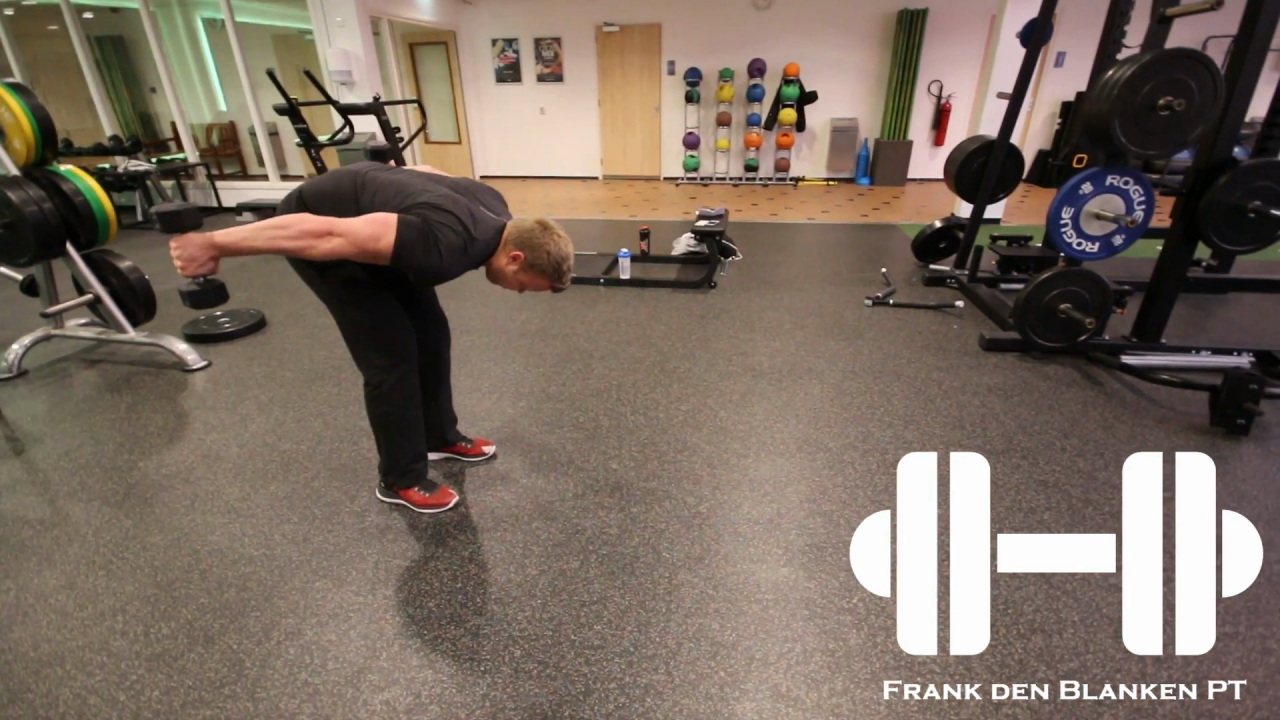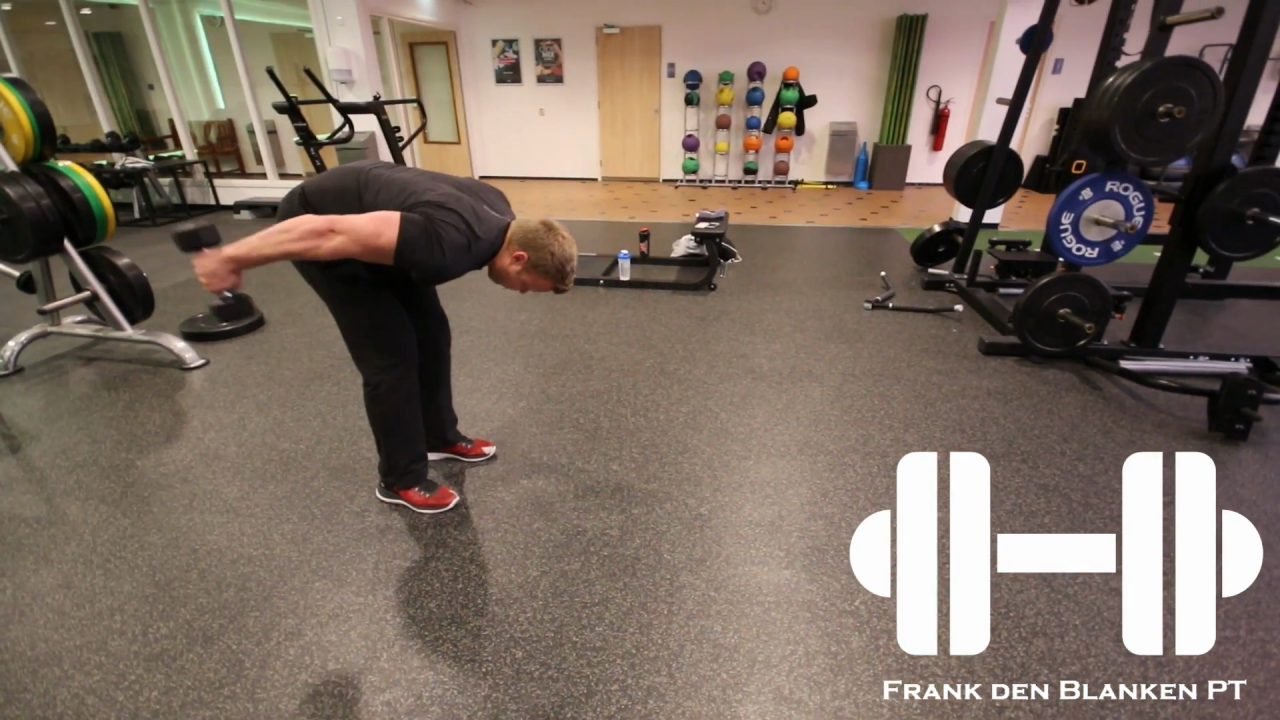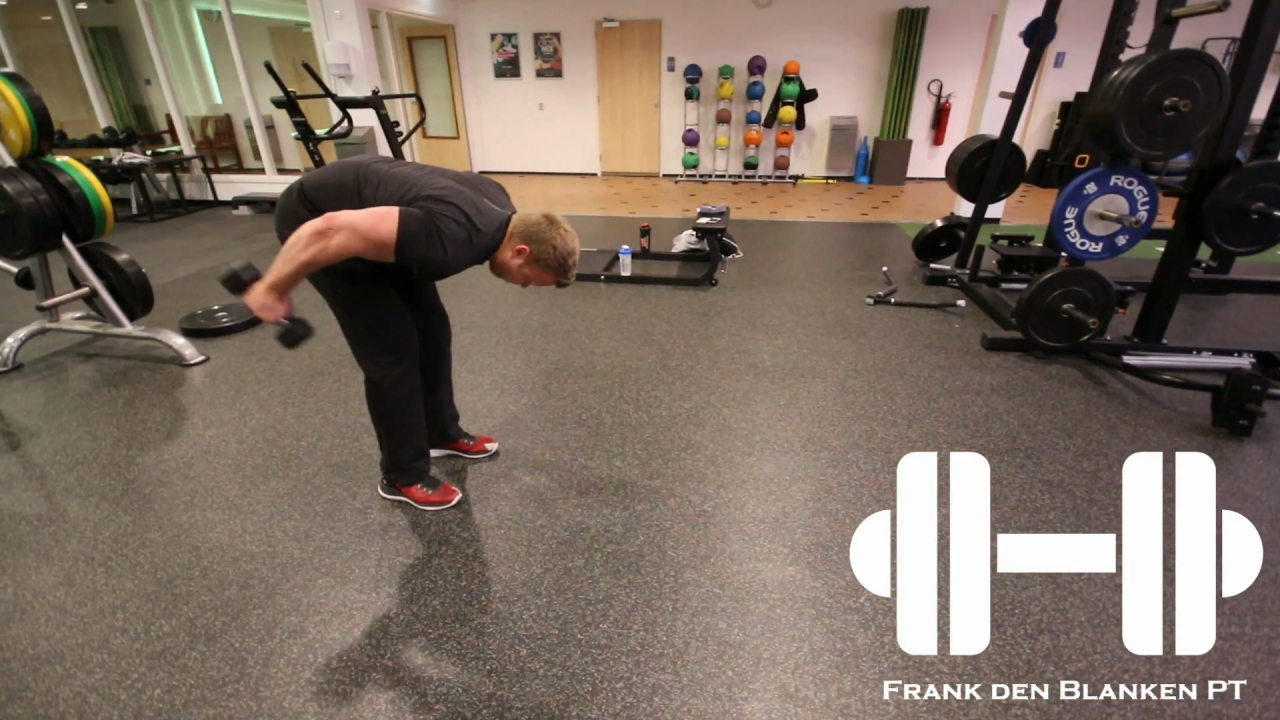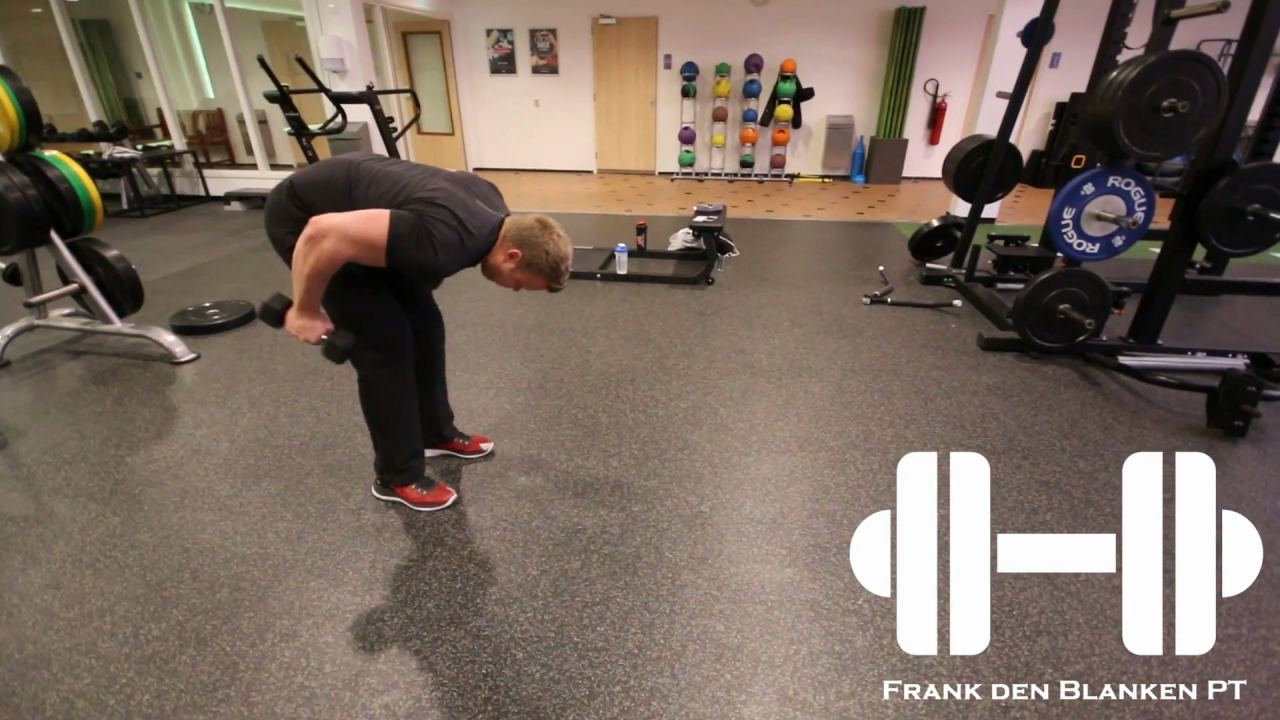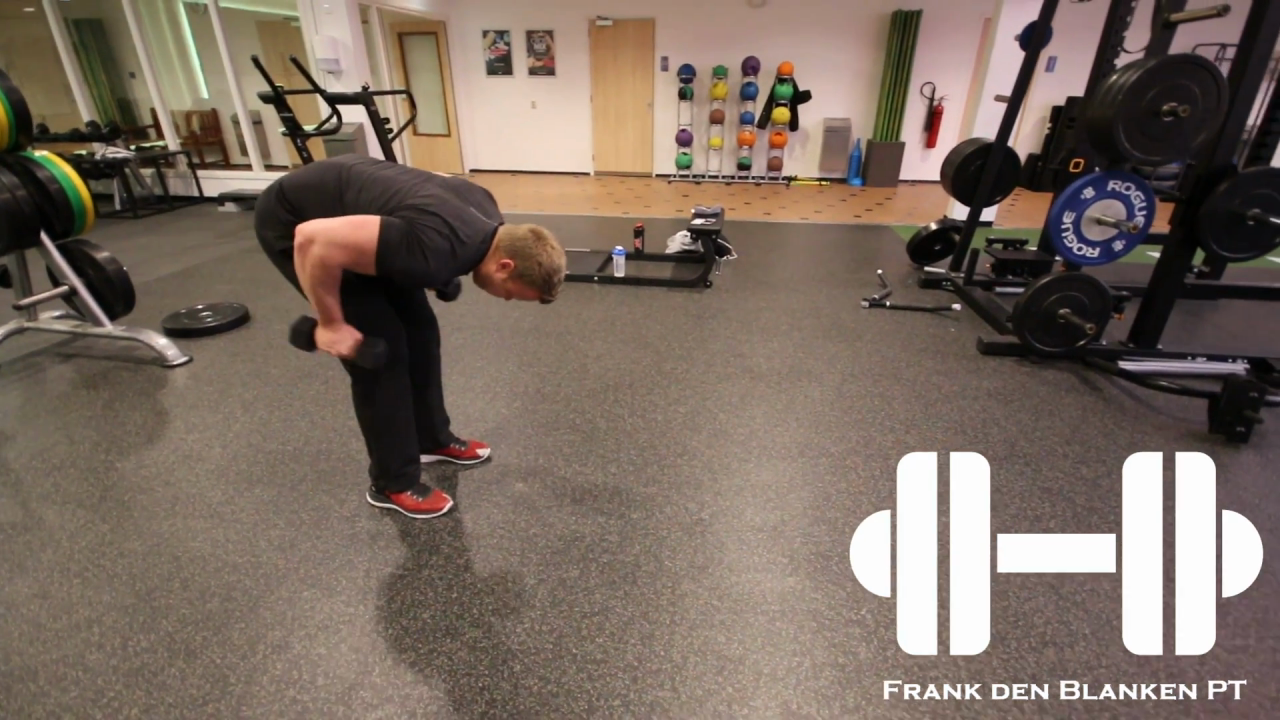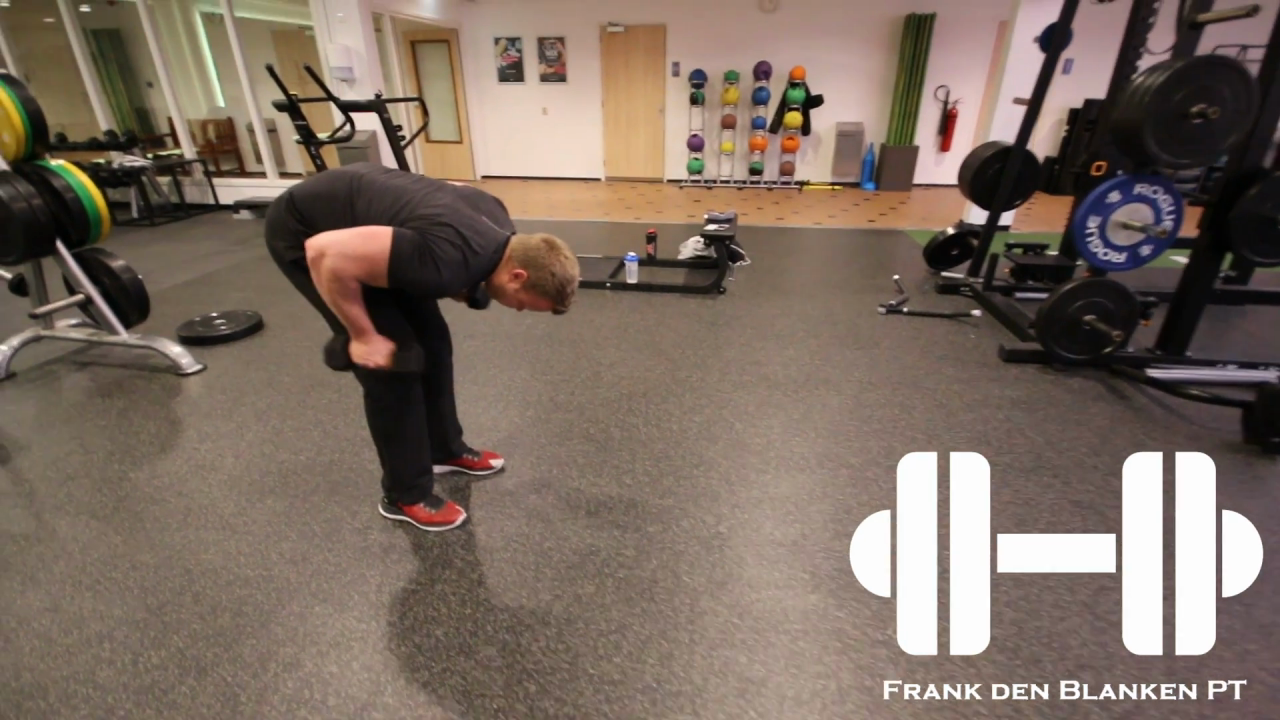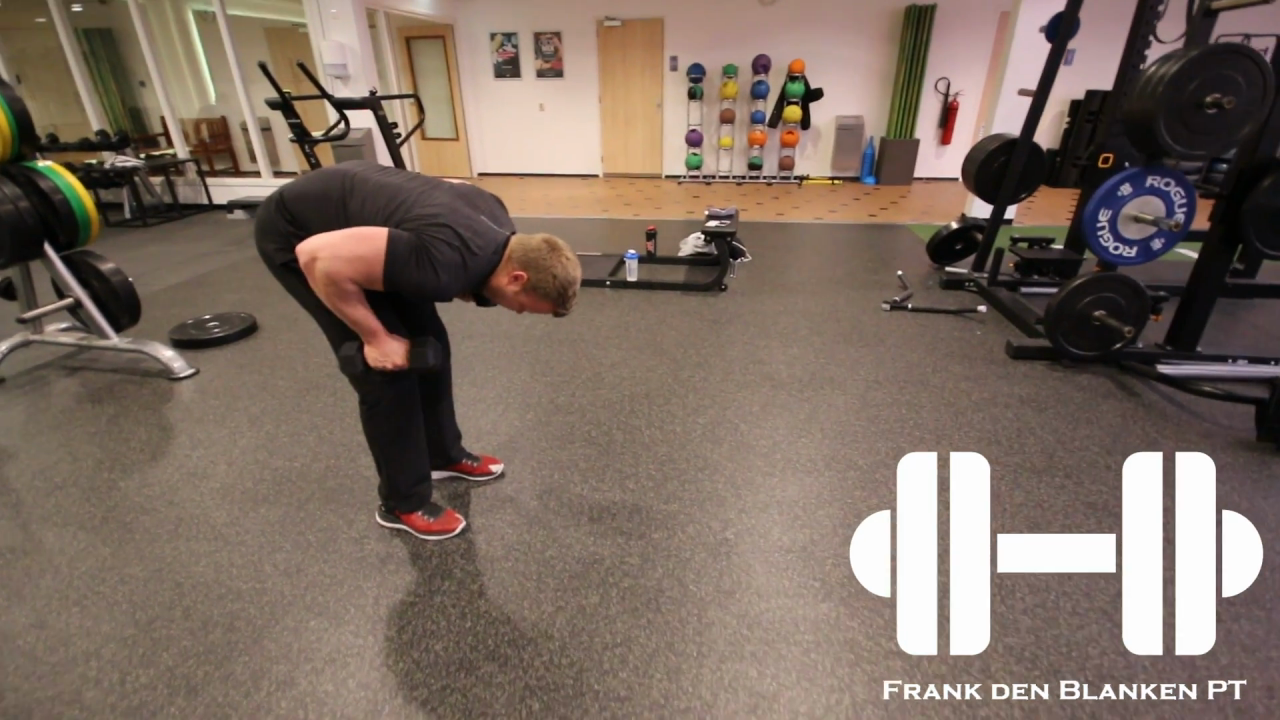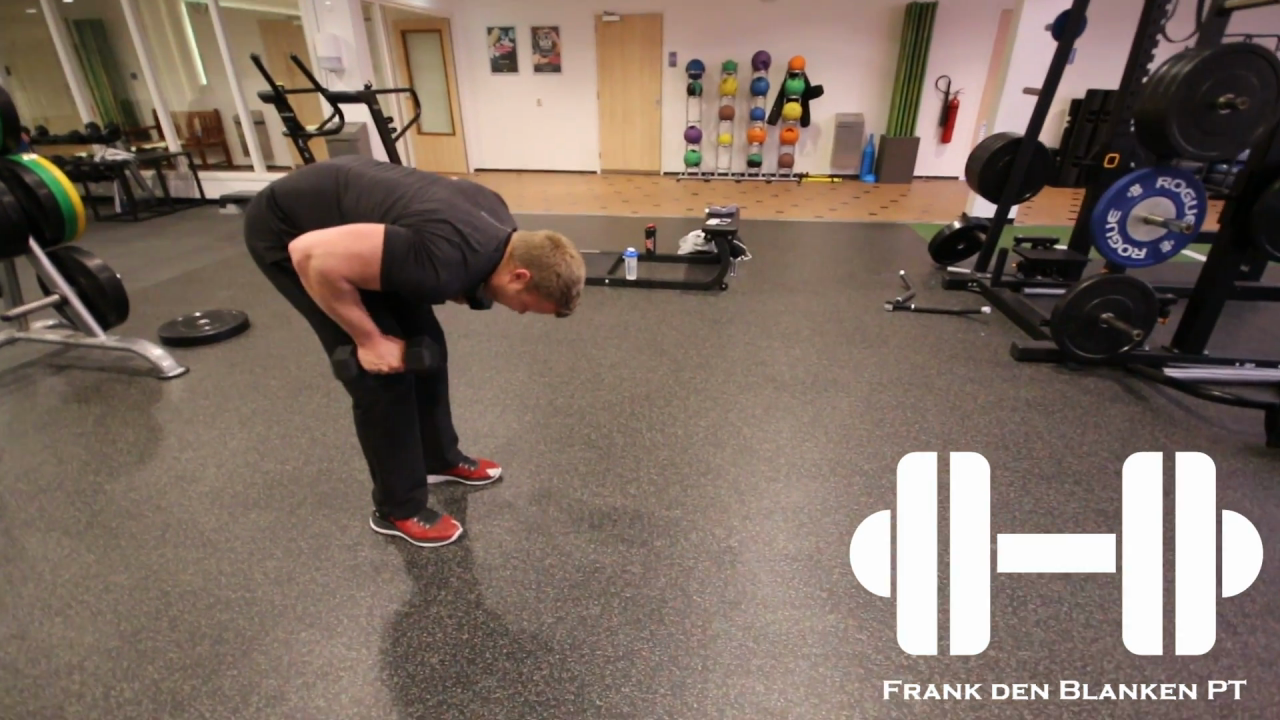
dt=0.2s
person 1, frame 1
left shoulder: (494, 212)
right shoulder: (445, 247)
left elbow: (433, 171)
right elbow: (324, 234)
left wrist: (391, 170)
right wrist: (213, 246)
left hip: (360, 204)
right hip: (315, 222)
left knee: (430, 332)
right knee: (392, 353)
left ankle: (439, 437)
right ankle: (401, 480)
person 1, frame 2
left shoulder: (499, 213)
right shoulder: (448, 247)
right elbow: (328, 232)
right wrist: (230, 261)
left hip: (359, 205)
right hip: (322, 219)
left knee: (430, 333)
right knee: (392, 352)
left ankle: (440, 437)
right ankle: (401, 480)
person 1, frame 3
left shoulder: (499, 208)
right shoulder: (450, 243)
right elbow: (333, 230)
right wrist: (273, 291)
left hip: (363, 206)
right hip: (311, 215)
left knee: (430, 329)
right knee: (392, 348)
left ankle: (441, 434)
right ankle: (404, 477)
person 1, frame 4
left shoulder: (492, 210)
right shoulder: (442, 244)
right elbow: (325, 233)
right wrist: (306, 311)
left hip: (352, 199)
right hip: (302, 215)
left knee: (424, 327)
right knee: (387, 345)
left ankle: (435, 434)
right ankle: (398, 477)
person 1, frame 5
left shoulder: (485, 216)
right shoulder: (434, 252)
left elbow: (439, 181)
right elbow: (313, 239)
right wrist: (332, 324)
left hip: (341, 200)
right hip: (292, 219)
left knee: (418, 329)
right knee: (383, 347)
left ankle: (432, 439)
right ankle: (393, 483)
person 1, frame 6
left shoulder: (497, 225)
right shoulder: (446, 262)
left elbow: (452, 188)
right elbow: (325, 252)
right wrist: (364, 337)
left hip: (352, 206)
right hip: (303, 230)
left knee: (430, 340)
right knee: (395, 358)
left ankle: (445, 449)
right ankle: (406, 495)
person 1, frame 7
left shoulder: (496, 223)
right shoulder: (444, 264)
left elbow: (451, 184)
right elbow: (317, 256)
right wrist: (375, 337)
right hip: (294, 231)
left knee: (427, 342)
right knee: (389, 367)
left ankle: (444, 454)
right ankle: (404, 503)
person 1, frame 8
left shoulder: (497, 221)
right shoulder: (443, 263)
right elbow: (311, 254)
right wrist: (372, 340)
right hip: (286, 228)
right knee: (389, 367)
left ankle: (440, 459)
right ankle: (398, 509)
